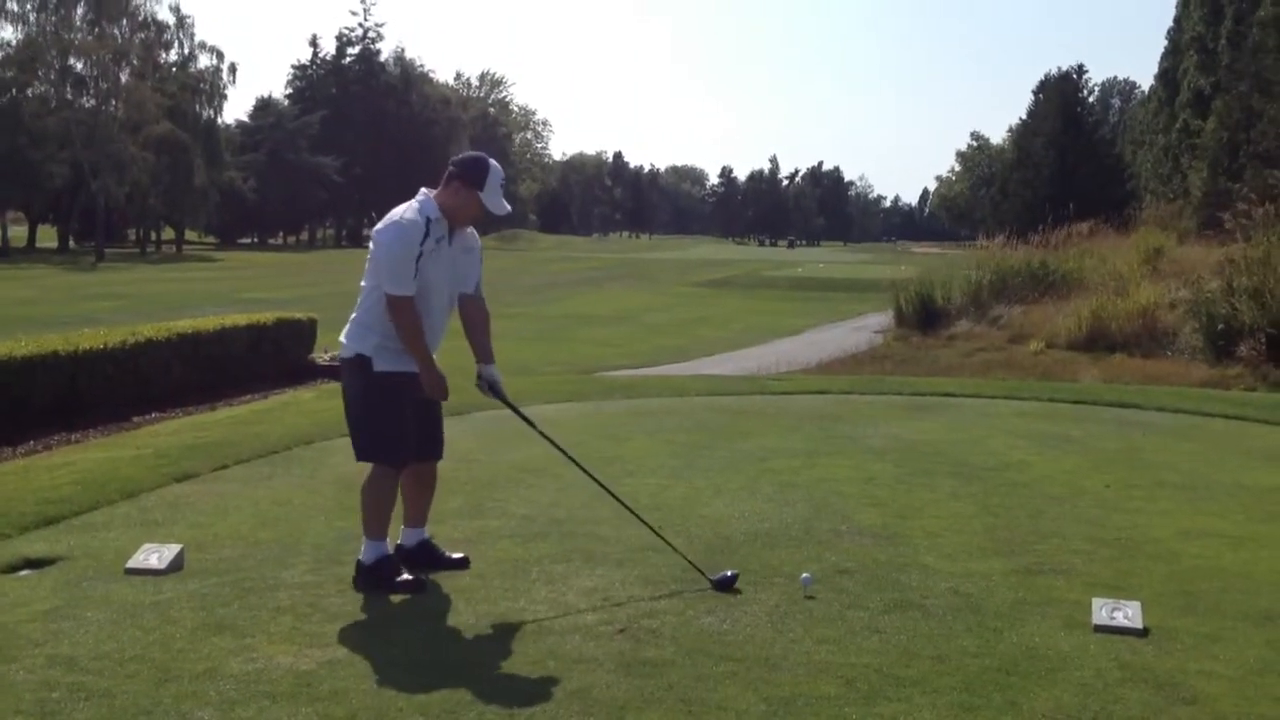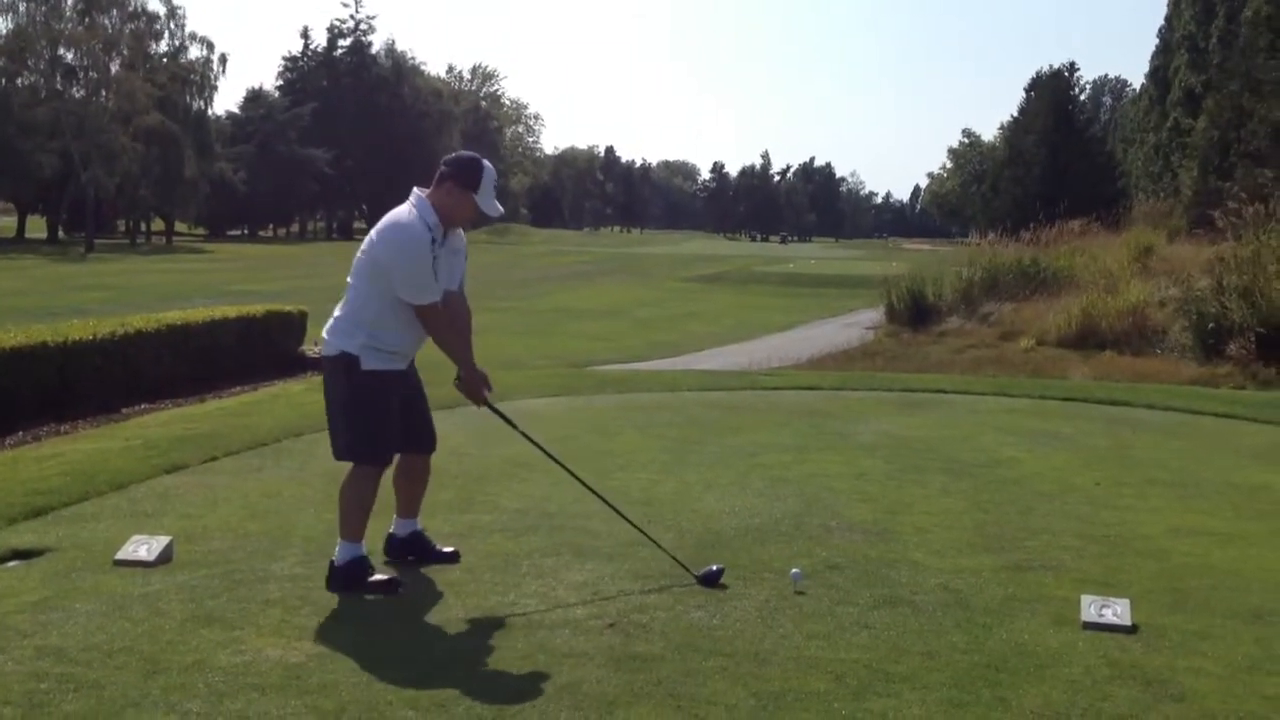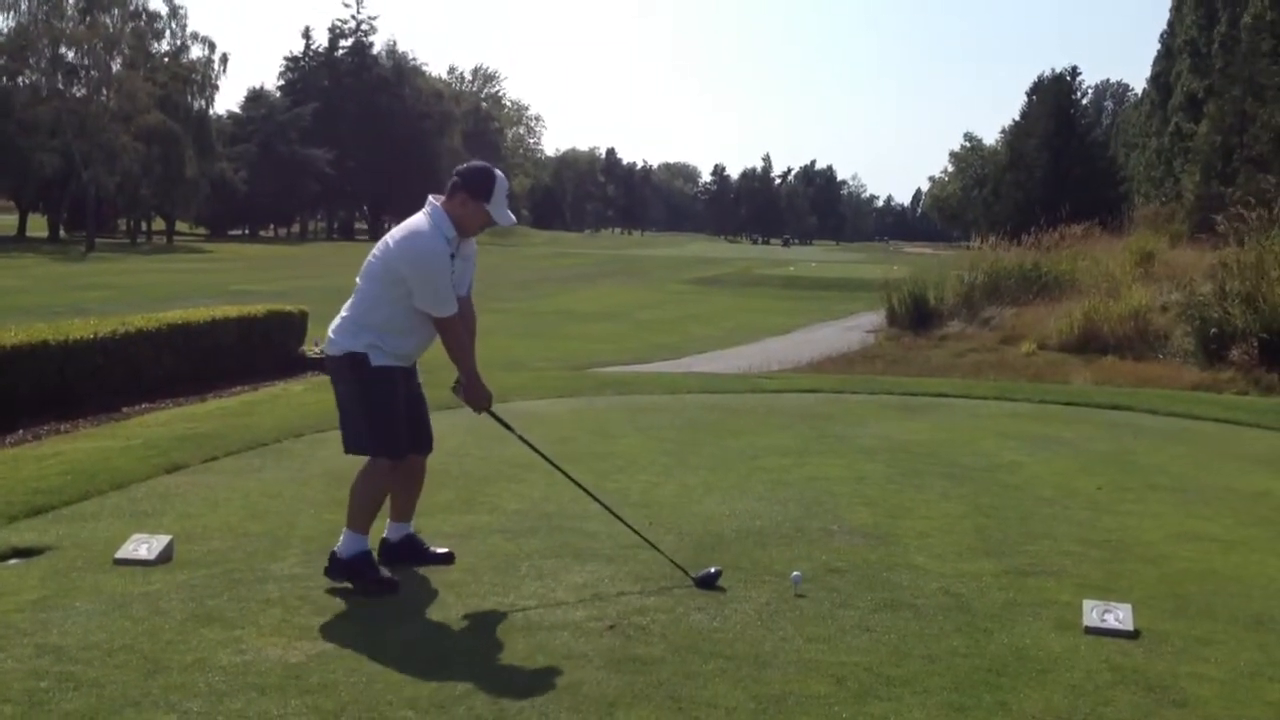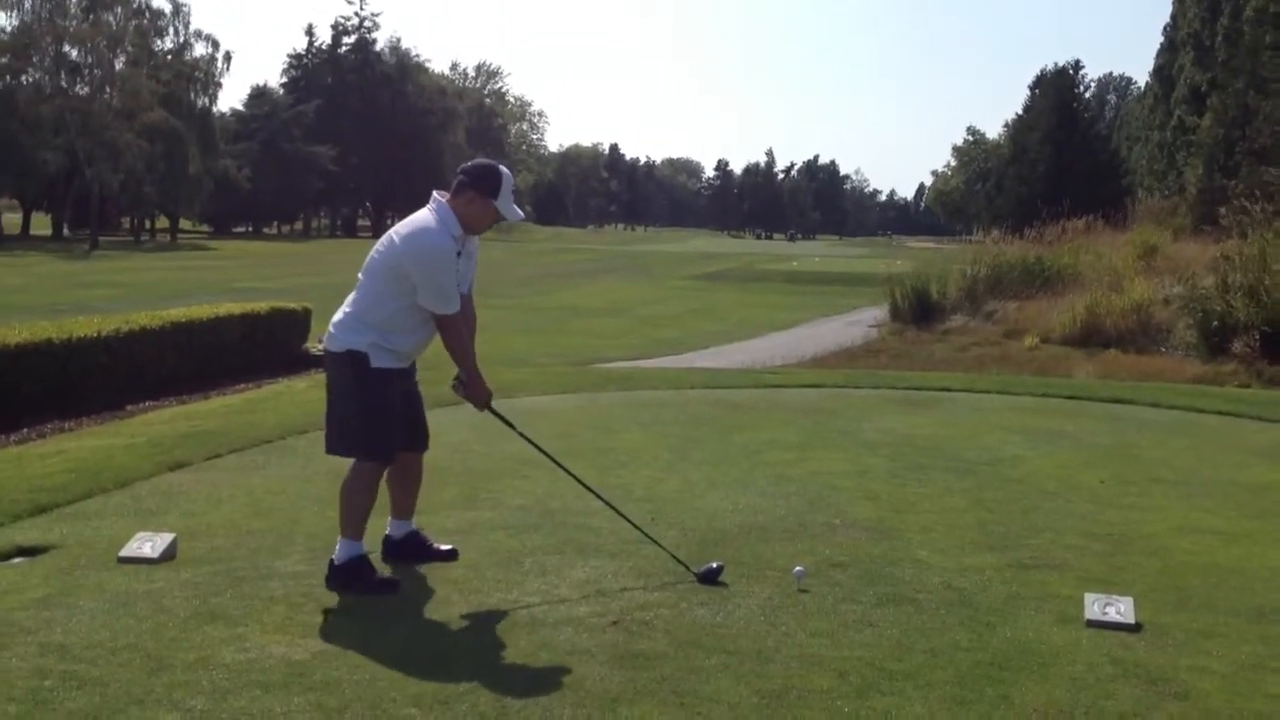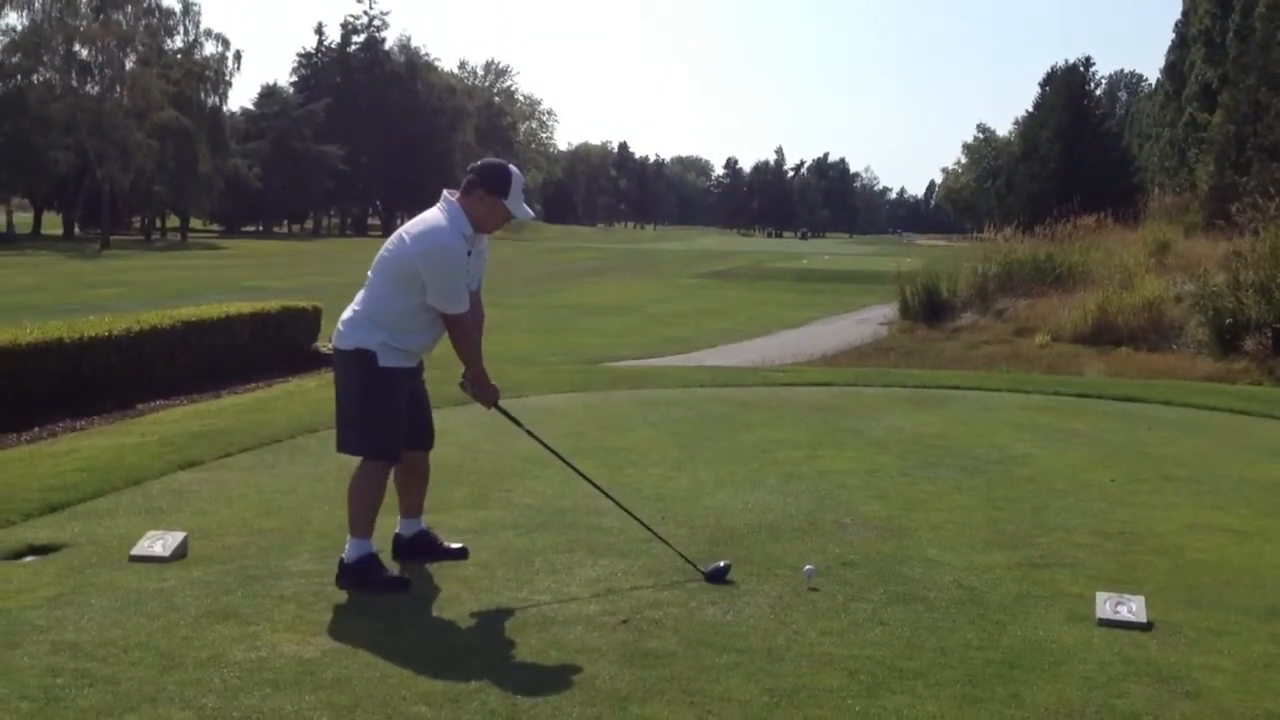
dt=0.4s
person 1, frame 1
left shoulder: (466, 239)
right shoulder: (404, 228)
left elbow: (472, 304)
right elbow: (400, 306)
left wrist: (486, 365)
right wrist: (429, 369)
left hip: (414, 364)
right hip: (376, 359)
left knee: (424, 457)
right knee: (389, 461)
left ankle: (414, 543)
right ankle: (374, 560)
person 1, frame 2
left shoulder: (451, 235)
right shoulder: (406, 232)
left elbow: (454, 303)
right elbow: (429, 313)
left wrist: (469, 368)
right wrist: (468, 370)
left hip: (395, 357)
right hip: (359, 355)
left knee: (419, 448)
right knee: (371, 459)
left ankle: (405, 534)
right ankle: (347, 562)
person 1, frame 3
left shoulder: (459, 240)
right shoulder: (425, 244)
left elbow: (464, 310)
right elbow: (447, 325)
left wrist: (468, 377)
right wrist: (473, 381)
left hip: (394, 356)
right hip: (361, 354)
left knee: (416, 449)
right knee: (387, 454)
left ankle: (398, 539)
right ankle: (350, 554)
person 1, frame 4
left shoulder: (461, 235)
right shoulder: (431, 241)
left elbow: (465, 309)
right elbow: (448, 323)
left wrist: (469, 374)
right wrist: (474, 380)
left hip: (392, 353)
right hip: (360, 353)
left knee: (411, 447)
right knee: (373, 457)
left ankle: (401, 535)
right ankle: (346, 560)
person 1, frame 5
left shoulder: (469, 233)
right shoulder: (442, 241)
left elbow: (472, 307)
right elbow: (457, 322)
left wrist: (475, 373)
right wrist: (480, 379)
left hip: (399, 353)
right hip: (368, 352)
left knee: (416, 446)
right knee: (380, 455)
left ankle: (411, 533)
right ankle: (356, 559)
